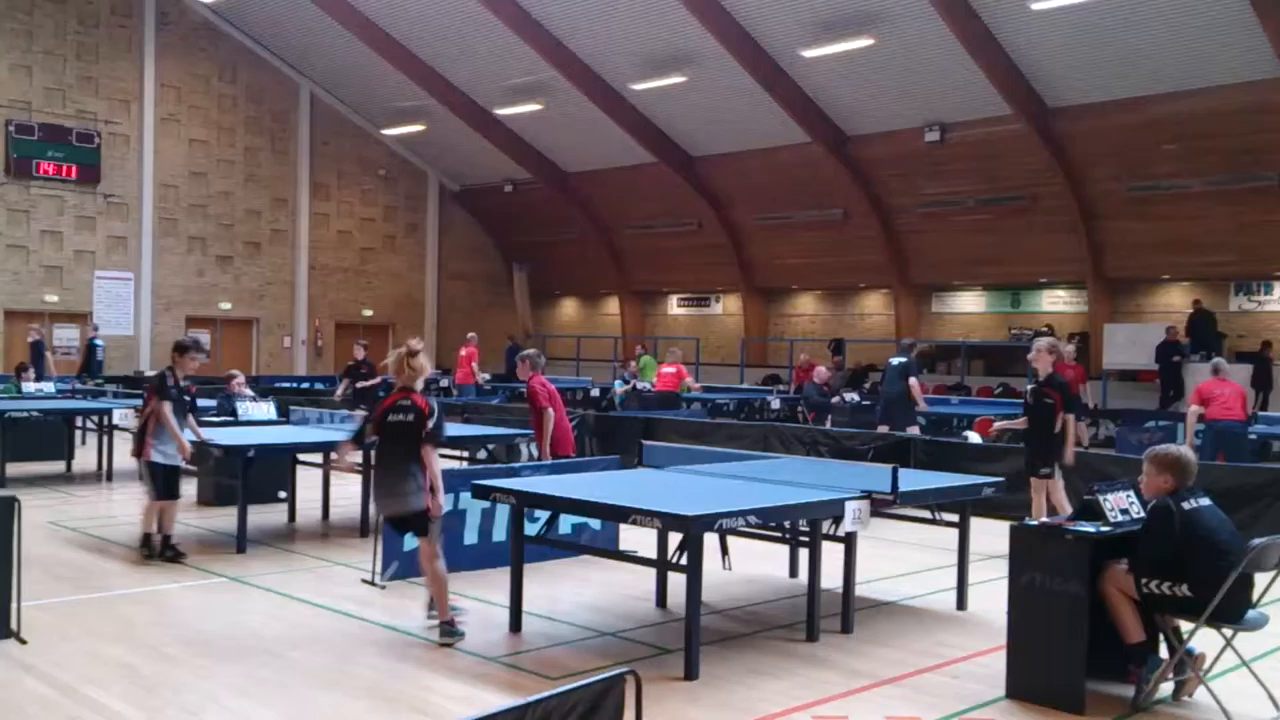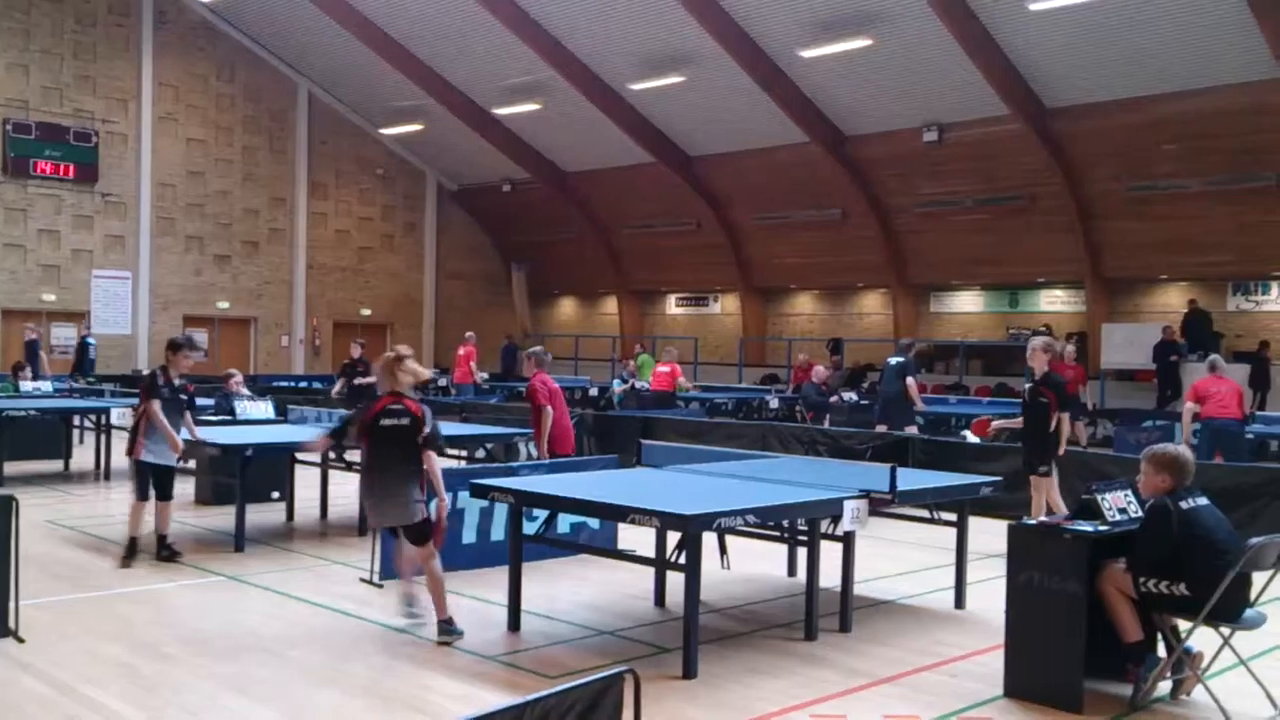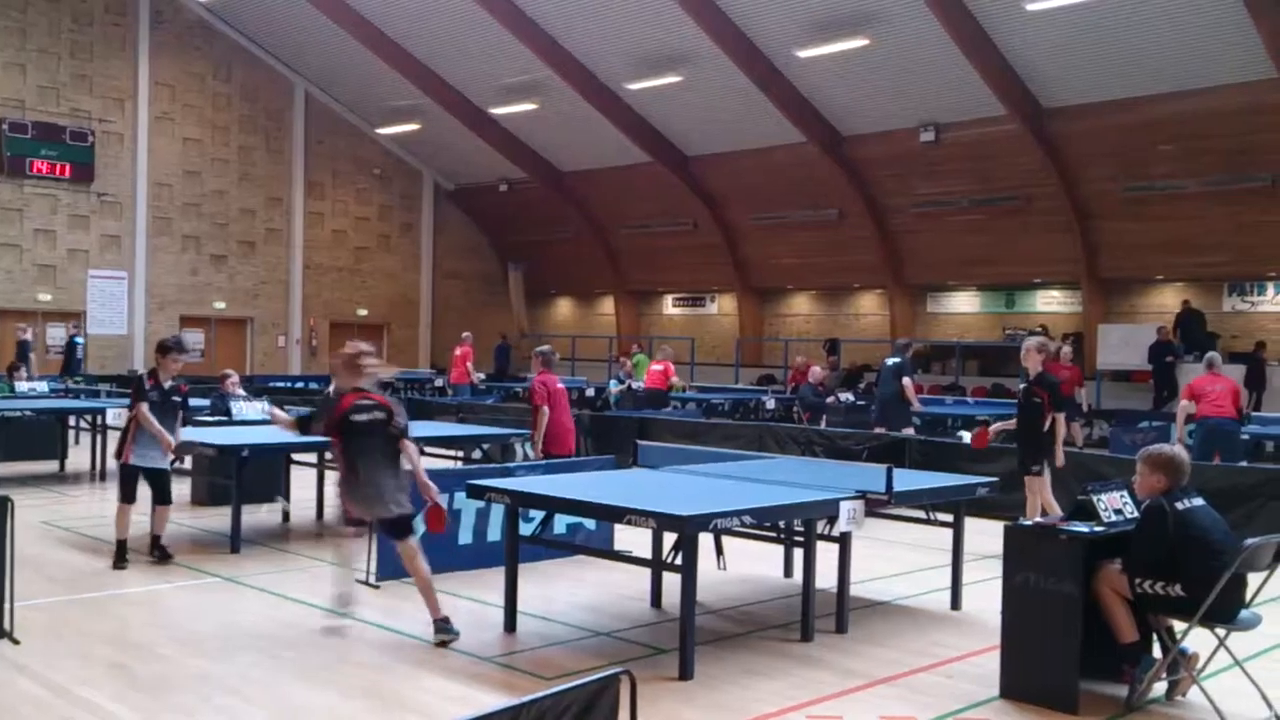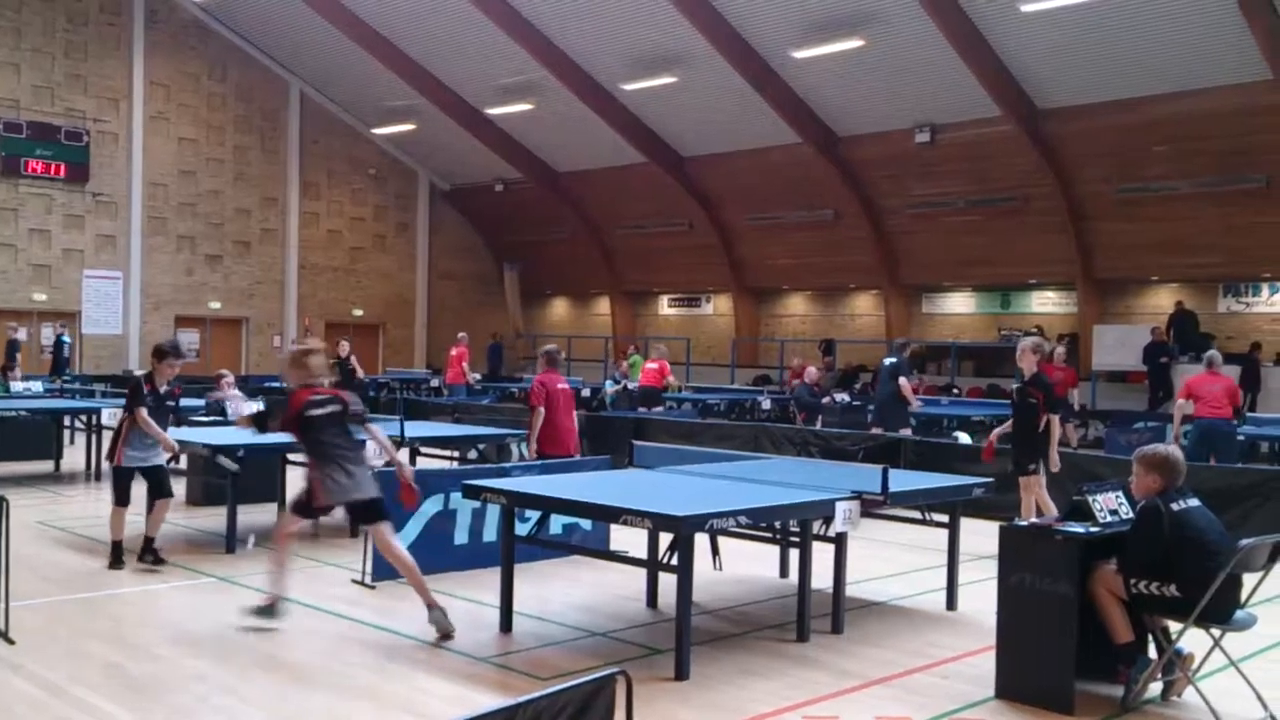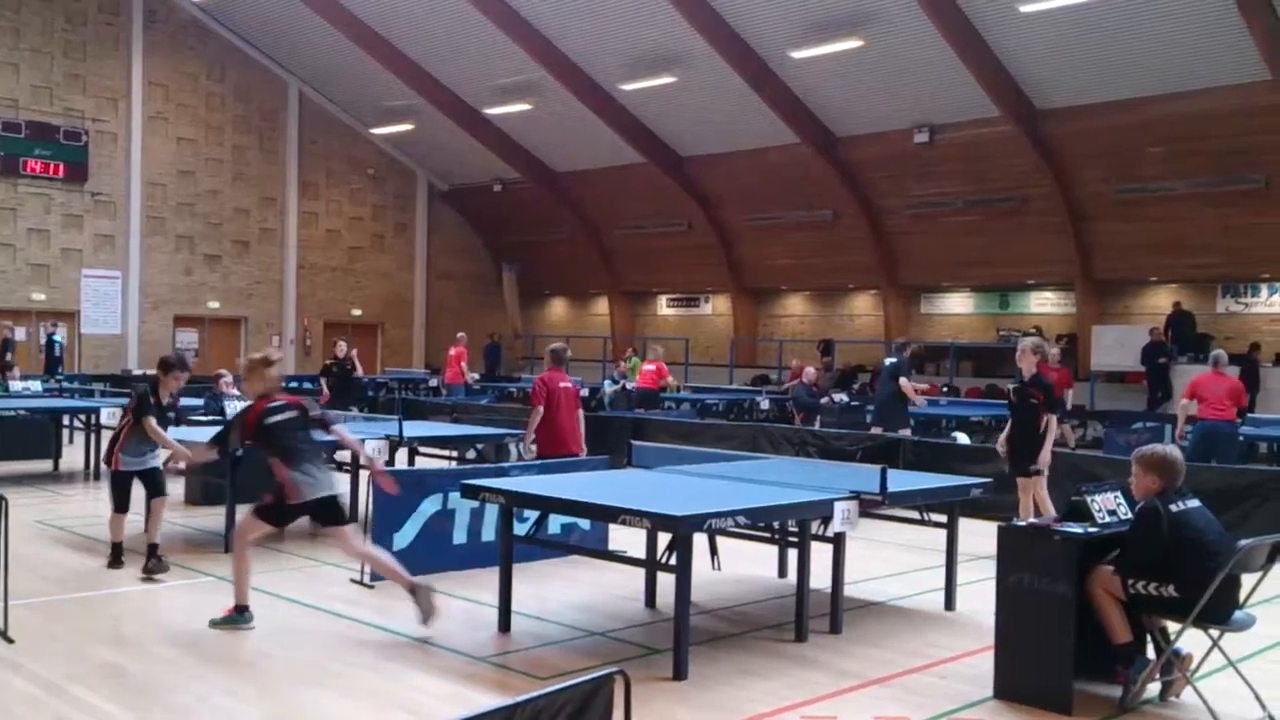
dt=0.1s
person 1, frame 1
left shoulder: (383, 406)
right shoulder: (428, 407)
left elbow: (354, 443)
right elbow: (429, 452)
left wrist: (341, 458)
right wrist: (439, 492)
left hip: (385, 493)
right hip: (412, 491)
left knee: (428, 542)
right knee: (434, 552)
left ankle: (436, 601)
right ankle: (447, 623)
person 1, frame 2
left shoulder: (368, 411)
right shoulder: (420, 412)
left elbow: (331, 439)
right elbow: (429, 457)
left wrist: (315, 445)
right wrist: (442, 496)
left hip: (375, 499)
right hip: (407, 497)
left knee: (405, 542)
right knee: (428, 556)
left ankle: (409, 597)
right ankle: (444, 622)
person 1, frame 3
left shoulder: (334, 408)
right shoulder: (389, 405)
left elbow: (299, 426)
right elbow: (406, 445)
left wrist: (277, 415)
right wrist: (425, 482)
left hip: (358, 493)
right hip: (391, 491)
left knee: (348, 533)
right knee: (412, 555)
left ankle: (345, 592)
right ankle: (441, 622)
person 1, frame 4
left shoulder: (293, 404)
right shoulder: (341, 397)
left elbow: (254, 424)
right elbow: (372, 429)
left wrist: (237, 415)
right wrist: (398, 461)
left hip: (325, 483)
right hip: (358, 480)
left knee: (283, 531)
right knee: (389, 545)
left ankle: (274, 602)
right ankle: (432, 607)
person 1, frame 5
left shoulder: (248, 416)
right shoulder: (299, 404)
left elbow: (212, 451)
right elbow: (337, 431)
left wrist: (194, 455)
right wrist: (371, 461)
left hip: (293, 488)
right hip: (322, 483)
left knee: (242, 536)
right knee: (356, 547)
left ankle: (240, 612)
right ankle: (414, 587)
person 2, frame 1
left shoulder: (1164, 508)
right shoulder: (1200, 501)
left elbow: (1140, 564)
left wrist: (1126, 564)
right wrist: (1132, 564)
left hip: (1209, 597)
right hip: (1235, 596)
left knee: (1111, 577)
right knee: (1153, 581)
left ankle: (1146, 665)
right ankle: (1182, 657)
person 2, frame 2
left shoulder: (1161, 507)
right shoulder: (1198, 501)
left elbow: (1139, 564)
left wrist: (1124, 564)
right wrist: (1130, 563)
left hip: (1207, 596)
right hip: (1233, 595)
left knee: (1109, 577)
right knee: (1151, 581)
left ankle: (1144, 663)
right ankle: (1179, 656)
person 2, frame 3
left shoulder: (1157, 508)
right shoulder: (1194, 501)
left elbow: (1134, 565)
left wrist: (1118, 564)
right wrist: (1127, 564)
left hip: (1202, 597)
right hip: (1228, 596)
left knee: (1104, 577)
right knee: (1147, 580)
left ankle: (1140, 664)
right ankle: (1175, 656)
person 2, frame 4
left shoulder: (1153, 509)
right shoulder: (1189, 502)
left elbow: (1130, 565)
left wrist: (1114, 565)
right wrist: (1124, 564)
left hip: (1197, 598)
right hip: (1224, 597)
left knee: (1100, 578)
right knee: (1142, 581)
left ankle: (1135, 664)
right ankle: (1171, 657)
person 2, frame 5
left shoulder: (1152, 510)
right shoulder: (1190, 502)
left elbow: (1127, 566)
left wrist: (1112, 564)
left hip: (1196, 598)
right hip: (1222, 597)
left knee: (1098, 578)
right knee: (1142, 581)
left ankle: (1133, 666)
right ankle: (1169, 657)
person 3, frame 1
left shoulder: (188, 388)
right shoulder: (164, 379)
right elbow: (165, 412)
left wrist: (201, 437)
right wrist: (181, 440)
left hip: (172, 450)
right hip: (152, 447)
left knee: (172, 498)
right knee: (157, 497)
left ankle: (166, 546)
right ankle: (146, 542)
person 3, frame 2
left shoulder: (186, 387)
right shoulder: (155, 378)
right elbow: (154, 410)
left wrist: (196, 437)
right wrist: (173, 437)
left hip: (166, 450)
right hip: (144, 447)
left knee: (165, 500)
right knee: (141, 498)
left ankle: (162, 545)
right ankle: (131, 547)
person 3, frame 3
left shoulder: (181, 388)
right shoulder: (144, 381)
right elbow: (143, 413)
left wrist: (175, 441)
right wrist: (164, 436)
left hip: (160, 454)
right hip: (133, 450)
left knee: (164, 503)
right knee: (127, 501)
left ankle: (156, 545)
right ankle: (120, 551)
person 3, frame 4
left shoulder: (174, 391)
right shoulder: (140, 385)
right elbow: (142, 417)
left wrist: (166, 445)
right wrist: (166, 439)
left hip: (153, 453)
right hip: (126, 452)
left knee: (164, 498)
right knee: (121, 504)
left ankle: (148, 548)
right ankle: (116, 551)
person 3, frame 5
left shoulder: (175, 401)
right shoulder: (144, 395)
right elbow: (152, 428)
left wrist: (167, 452)
right wrist: (179, 450)
left hip: (149, 456)
right hip: (123, 456)
left knee: (160, 500)
right knee: (120, 511)
left ankle: (153, 556)
right ankle: (115, 551)
person 4, frame 1
left shoulder: (1061, 385)
right shoulder: (1032, 387)
left elbow: (1069, 419)
left wrist: (1069, 449)
right wrist: (1003, 425)
left hip: (1051, 447)
right hip: (1033, 447)
left knee: (1056, 494)
right knee: (1036, 492)
person 4, frame 2
left shoulder: (1056, 384)
right shoulder: (1029, 386)
left elbow: (1064, 417)
left wrist: (1061, 446)
right wrist: (1001, 423)
left hip: (1047, 446)
right hip: (1030, 445)
left knee: (1050, 492)
right knee: (1036, 491)
person 4, frame 3
left shoulder: (1050, 384)
right shoulder: (1024, 386)
left elbow: (1059, 418)
left wrist: (1058, 448)
right wrist: (1000, 426)
left hip: (1042, 445)
right hip: (1025, 445)
left knee: (1043, 492)
right knee: (1031, 492)
person 4, frame 4
left shoulder: (1045, 385)
right shoulder: (1018, 387)
left elbow: (1054, 419)
left wrist: (1053, 450)
right wrist: (1000, 430)
left hip: (1037, 445)
right hip: (1019, 446)
left knee: (1039, 491)
right knee: (1026, 492)
person 4, frame 5
left shoulder: (1045, 385)
right shoulder: (1015, 387)
left elbow: (1052, 420)
left wrist: (1047, 449)
right wrist: (1004, 435)
left hip: (1037, 449)
right hip: (1017, 447)
left knee: (1040, 492)
right knee: (1023, 492)
